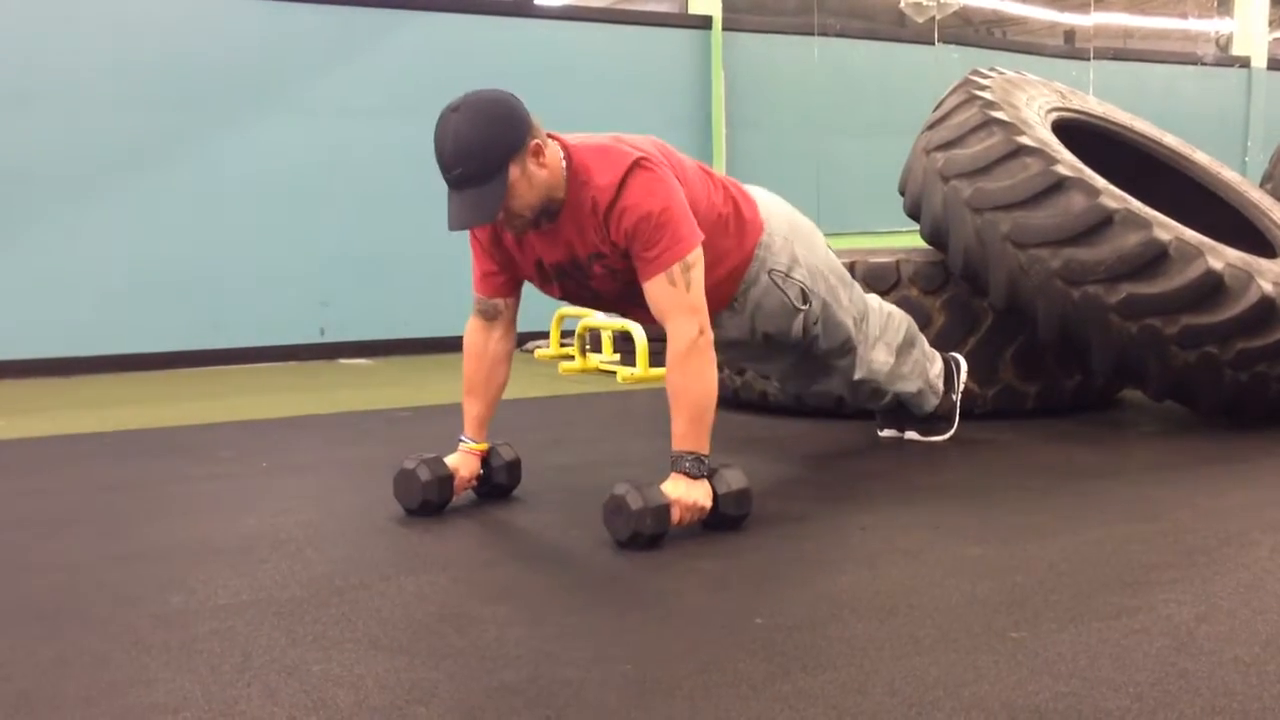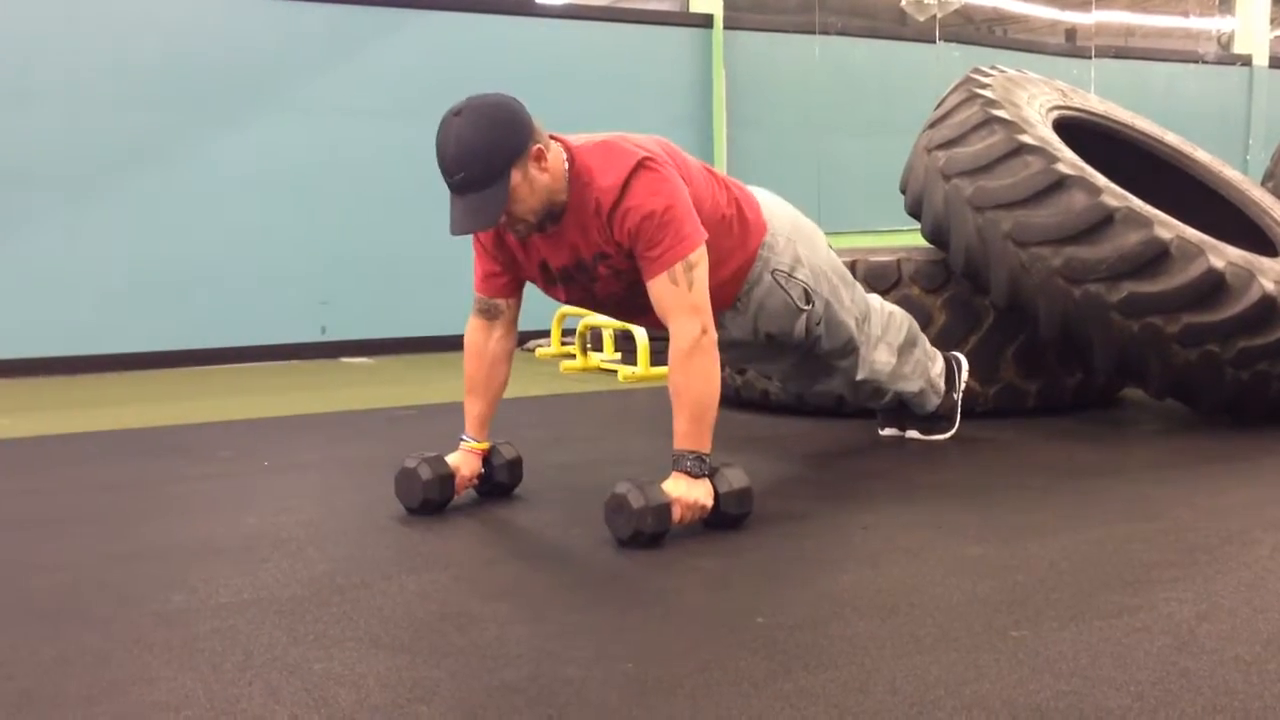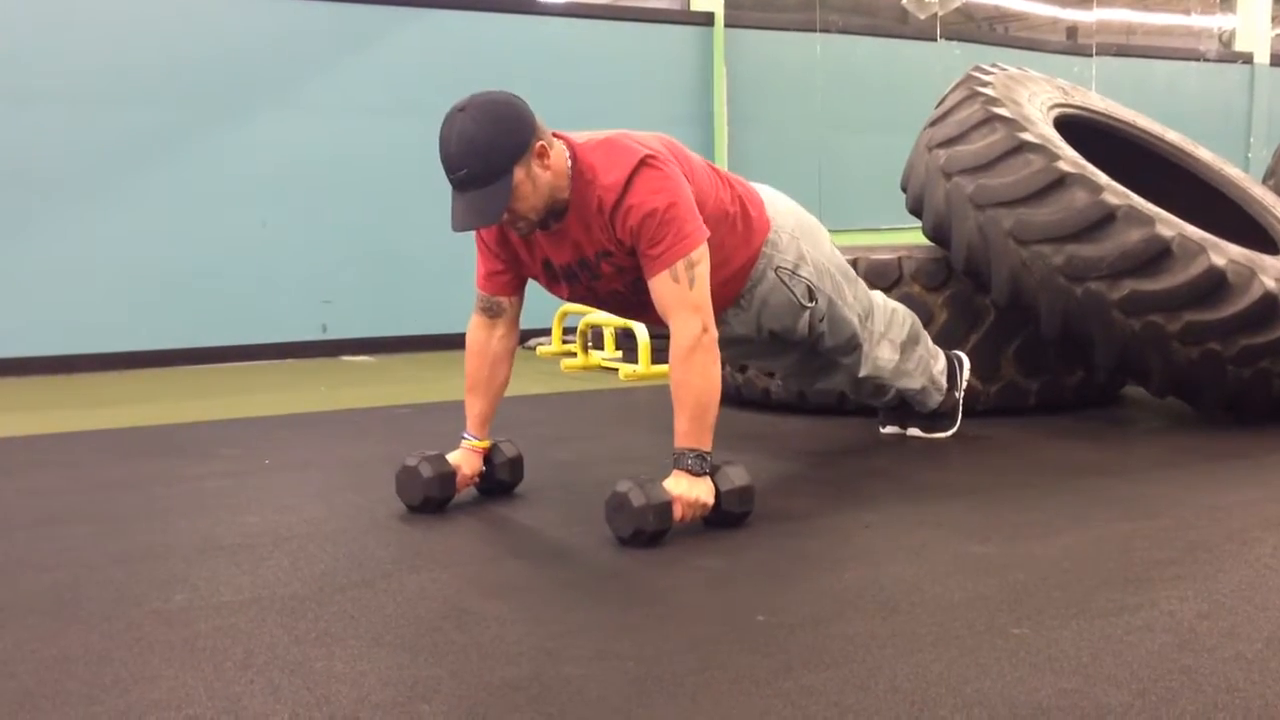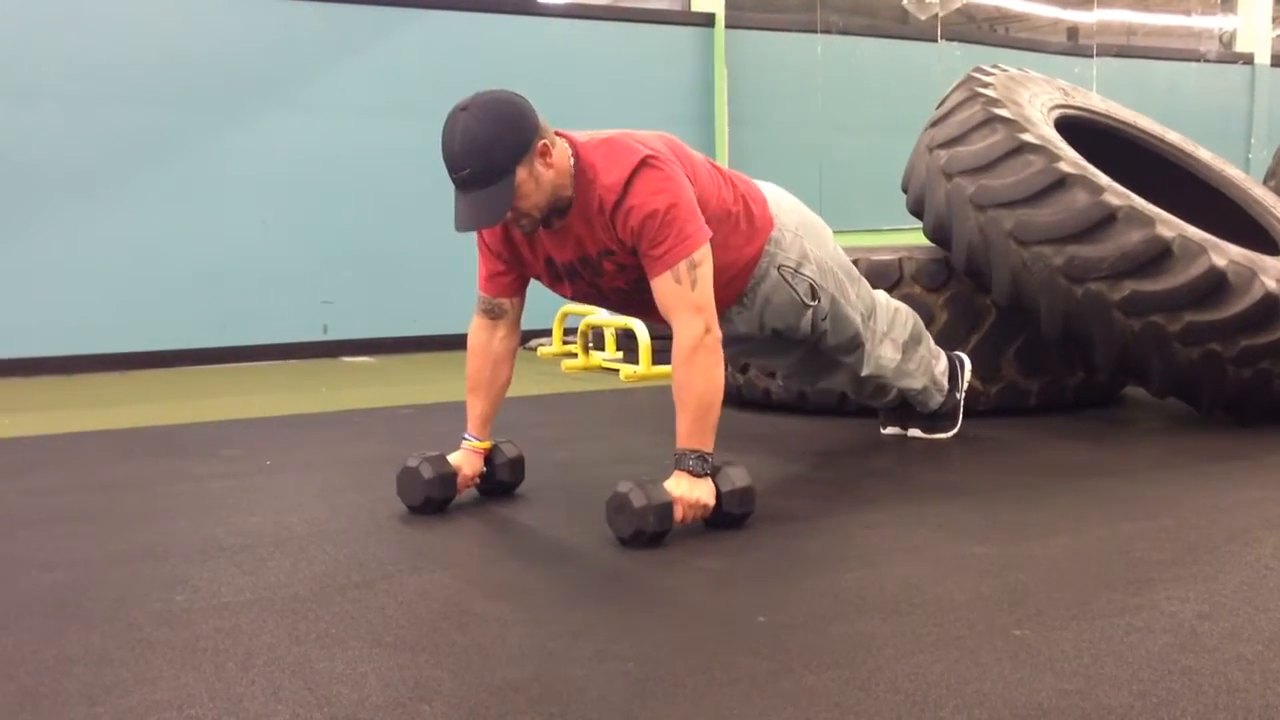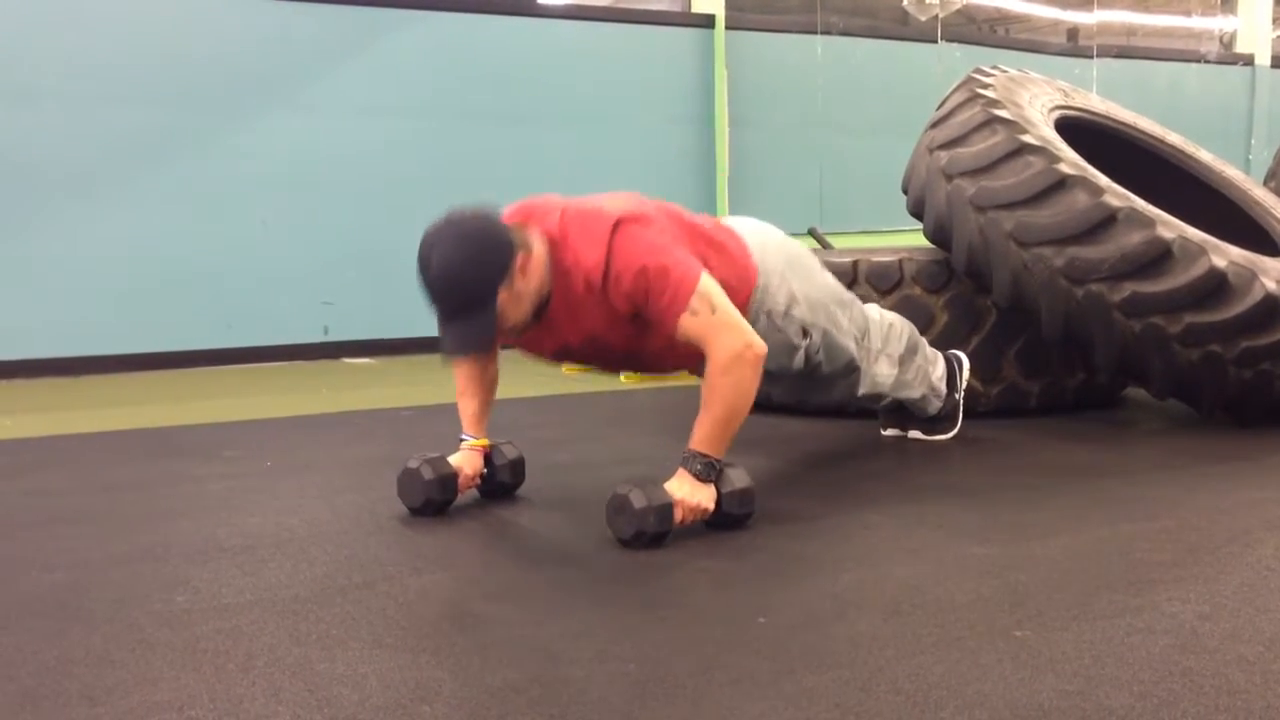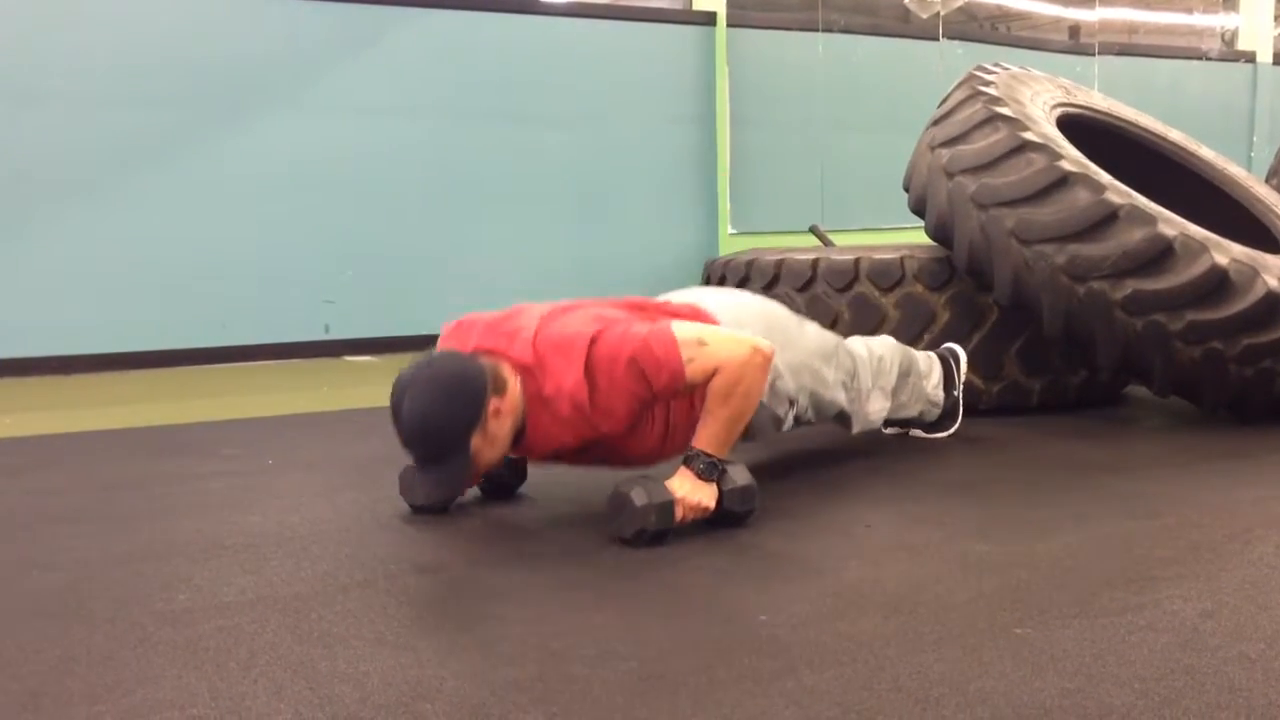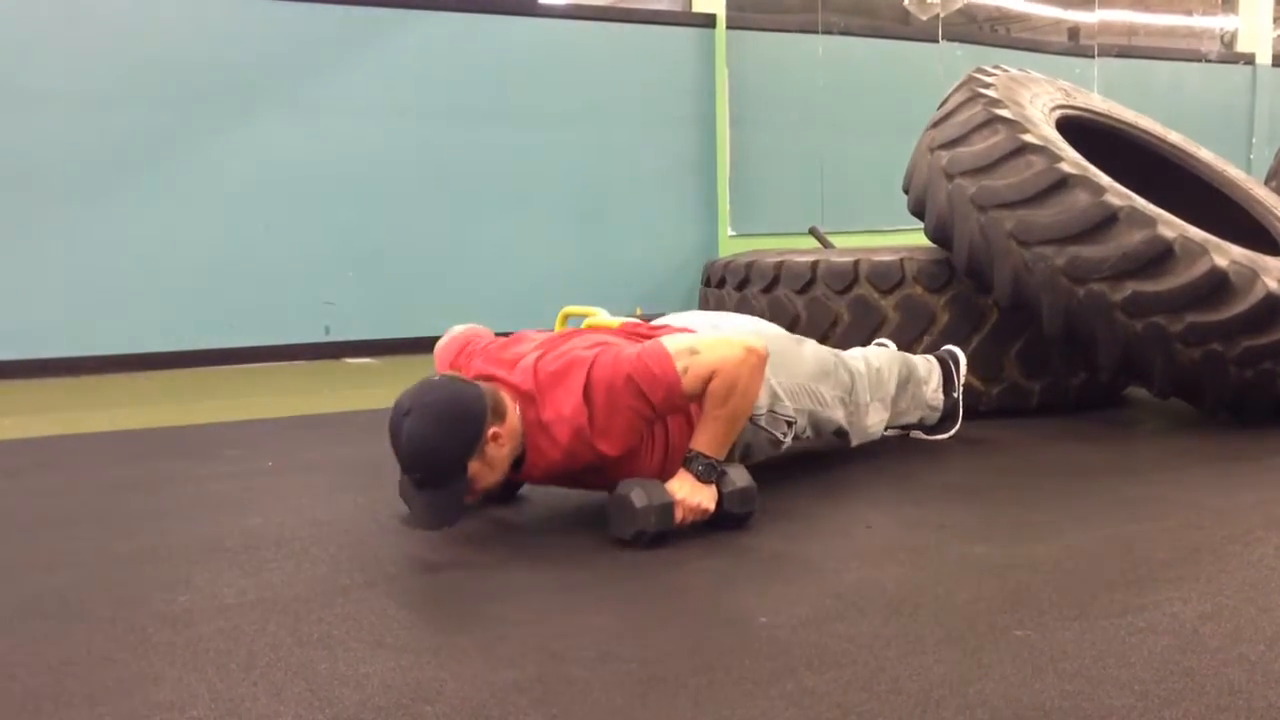
dt=0.3s
person 1, frame 1
left shoulder: (630, 186)
right shoulder: (497, 215)
left elbow: (690, 334)
right elbow: (491, 323)
left wrist: (690, 469)
right wrist: (473, 445)
left hip: (758, 257)
right hip: (706, 298)
left knee: (859, 340)
right knee: (812, 369)
left ankle: (936, 382)
right ankle: (904, 397)
person 1, frame 2
left shoulder: (634, 186)
right shoulder: (499, 214)
left elbow: (693, 332)
right elbow: (491, 323)
left wrist: (690, 468)
right wrist: (473, 444)
left hip: (763, 259)
right hip: (716, 306)
left knee: (862, 340)
right knee: (816, 368)
left ankle: (937, 381)
right ankle: (904, 397)
person 1, frame 3
left shoulder: (636, 184)
right shoulder: (502, 214)
left elbow: (694, 332)
right elbow: (493, 322)
left wrist: (691, 466)
right wrist: (473, 443)
left hip: (767, 256)
right hip: (713, 299)
left knee: (866, 338)
right knee: (823, 366)
left ankle: (939, 380)
right ankle: (904, 394)
person 1, frame 4
left shoulder: (638, 184)
right shoulder: (506, 211)
left elbow: (697, 332)
right elbow: (495, 322)
left wrist: (692, 467)
right wrist: (475, 442)
left hip: (771, 255)
right hip: (715, 293)
left knee: (867, 338)
right knee: (824, 363)
left ankle: (940, 382)
right ankle: (905, 396)
person 1, frame 5
left shoulder: (616, 260)
right shoulder: (492, 275)
left elbow: (742, 351)
right elbow: (471, 350)
left wrist: (699, 471)
right wrist: (473, 439)
left hip: (756, 285)
right hip: (690, 289)
left knee: (861, 351)
right knee: (836, 373)
left ankle: (937, 379)
right ankle: (911, 399)
person 1, frame 6
left shoulder: (592, 372)
right shoulder: (465, 355)
left elbow: (749, 356)
left wrist: (700, 469)
right wrist: (474, 463)
left hip: (734, 347)
right hip: (675, 328)
left knee: (848, 384)
left ankle: (936, 375)
right ankle: (908, 371)
person 1, frame 7
left shoulder: (587, 403)
right shoulder: (464, 377)
left elbow: (745, 357)
right elbow: (457, 335)
left wrist: (700, 471)
left hip: (740, 374)
right hip: (673, 356)
left knee: (848, 398)
left ankle: (933, 379)
right ankle: (877, 364)
